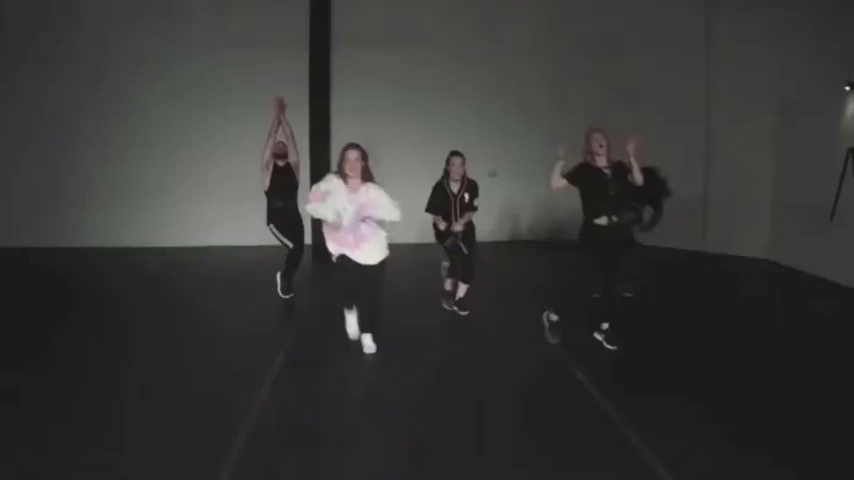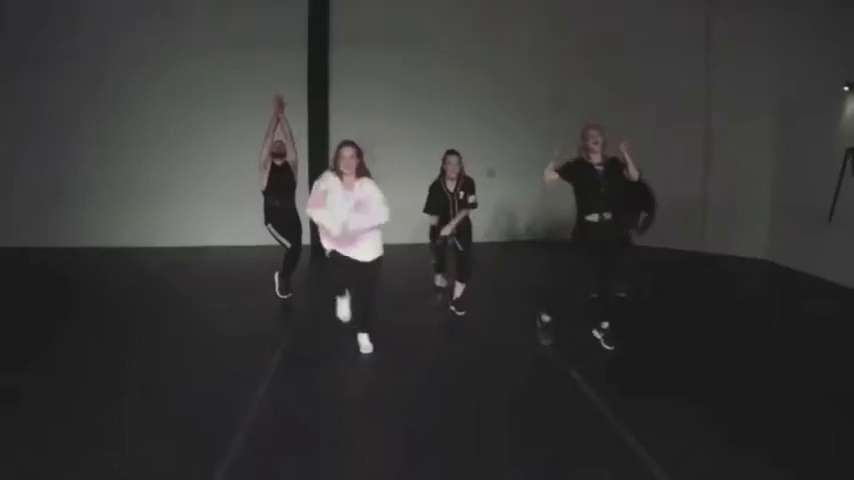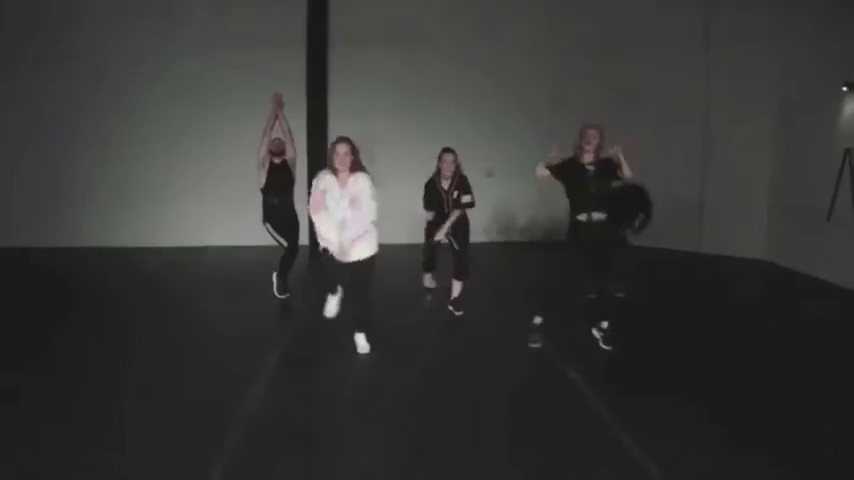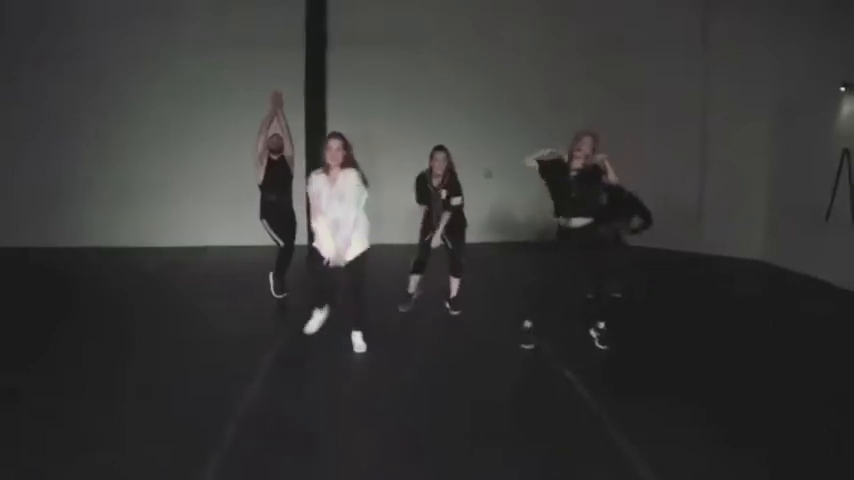
dt=0.1s
person 1, frame 1
left shoulder: (618, 168)
right shoulder: (585, 170)
left elbow: (638, 182)
right elbow: (555, 184)
left wrist: (632, 156)
right wrist: (561, 161)
left hip: (616, 231)
right hip: (594, 232)
left knee: (611, 282)
left ankle: (604, 326)
right ankle: (553, 315)
person 1, frame 2
left shoulder: (613, 164)
right shoulder: (578, 166)
left elbow: (634, 177)
right elbow: (548, 177)
left wrist: (625, 154)
right wrist: (556, 159)
left hip: (610, 229)
right hip: (587, 230)
left knee: (606, 280)
right knee: (589, 279)
left ankle: (603, 326)
right ankle: (546, 316)
person 1, frame 3
left shoulder: (607, 163)
right shoulder: (570, 165)
left elbow: (628, 176)
right elbow: (539, 172)
left wrist: (618, 156)
right wrist: (554, 159)
left hip: (604, 230)
right hip: (580, 229)
left knee: (603, 281)
left ankle: (602, 325)
right ankle: (538, 321)
person 1, frame 4
left shoulder: (592, 170)
right shoulder: (558, 167)
left elbow: (613, 181)
right elbow: (529, 161)
left wrist: (604, 161)
right wrist: (550, 154)
left hip: (590, 232)
right hip: (566, 234)
left knee: (594, 282)
right knee: (554, 281)
left ankle: (598, 326)
right ankle: (529, 324)
person 2, frame 1
left shoulder: (373, 190)
right shoulder: (331, 182)
left elbow: (395, 213)
right elbow: (312, 204)
left wrist: (369, 212)
right wrist: (329, 214)
left hip: (371, 249)
right hip: (342, 247)
left knee: (370, 294)
right knee: (348, 287)
left ankle: (367, 334)
right ankle: (349, 310)
person 2, frame 2
left shoulder: (367, 185)
right shoulder: (328, 180)
left elbow: (382, 214)
right elbow: (313, 207)
left wrist: (356, 224)
right wrist: (332, 225)
left hip: (366, 246)
right hip: (337, 244)
left knee: (365, 292)
right knee: (341, 278)
left ankle: (363, 334)
right ankle: (342, 295)
person 2, frame 3
left shoulder: (362, 180)
right shoulder: (323, 179)
left elbow: (368, 214)
right elbow: (317, 210)
left wrist: (348, 237)
right wrist: (333, 239)
left hip: (361, 245)
right hip: (331, 242)
left knee: (359, 292)
right knee: (332, 270)
left ankle: (360, 334)
right ankle: (334, 292)
person 2, frame 4
left shoulder: (352, 176)
right shoulder: (316, 178)
left elbow: (351, 212)
right elbow: (317, 215)
left wrist: (342, 245)
right wrist: (330, 246)
left hip: (353, 243)
right hip: (325, 243)
left knee: (354, 289)
right knee: (321, 283)
left ankle: (357, 333)
right ankle: (320, 311)
person 3, frame 1
left shoulder: (293, 166)
right shoulder: (268, 167)
left elbow: (291, 139)
right elbow: (270, 139)
left wrist: (283, 116)
right wrist: (276, 115)
left hip: (293, 216)
right hip: (275, 218)
left knee: (298, 249)
right knee: (295, 247)
left ankle: (285, 279)
right ankle: (285, 279)
person 3, frame 2
left shoulder: (291, 165)
right shoulder: (266, 166)
left elbow: (289, 138)
right elbow: (268, 138)
left wrist: (282, 114)
right wrist: (274, 113)
left hip: (291, 216)
right hip: (273, 217)
left knee: (295, 249)
right knee: (293, 247)
left ankle: (282, 279)
right ankle: (283, 279)
person 3, frame 3
left shoulder: (290, 162)
right shoulder: (264, 164)
left elbow: (288, 136)
right elbow: (266, 136)
left wrist: (280, 112)
right wrist: (273, 111)
left hip: (289, 215)
right hip: (271, 215)
left knee: (292, 248)
right knee: (290, 246)
left ankle: (280, 279)
right ankle: (280, 279)
person 3, frame 4
left shoulder: (288, 159)
right shoulder: (262, 160)
left elbow: (286, 133)
right elbow: (262, 133)
left wrist: (279, 110)
right wrist: (272, 109)
left hip: (287, 212)
right hip: (268, 212)
left knee: (288, 247)
right knee: (285, 245)
left ankle: (277, 278)
right ankle: (277, 278)
person 4, frame 1
left shoulder: (471, 186)
right shoulder: (440, 187)
left elbow: (471, 211)
right elbow: (434, 214)
left wrist: (461, 223)
right wrist: (440, 224)
left hip: (465, 230)
right hip: (445, 230)
left knee: (468, 264)
right knee: (453, 258)
left ankle: (460, 298)
right ankle: (448, 291)
person 4, frame 2
left shoulder: (468, 183)
right shoulder: (436, 186)
left elbow: (466, 209)
right elbow: (432, 214)
left wrist: (451, 225)
right wrist: (439, 225)
left hip: (461, 227)
right hip: (440, 228)
left knee: (464, 262)
right knee: (439, 256)
left ankle: (457, 299)
right ankle: (439, 285)
person 4, frame 3
left shoulder: (462, 182)
right shoulder: (431, 184)
left elbow: (459, 208)
right elbow: (430, 209)
left wrist: (445, 228)
left hip: (458, 226)
right hip: (436, 225)
left knee: (461, 260)
right knee: (429, 255)
left ankle: (455, 299)
right ankle: (429, 285)
person 4, frame 4
left shoulder: (452, 181)
right shoulder: (422, 179)
left elbow: (449, 211)
right elbow: (423, 204)
left wrist: (439, 232)
left hip: (453, 224)
right hip: (430, 223)
left knee: (456, 259)
right knee: (421, 256)
left ankle: (453, 298)
right ankle: (411, 293)
